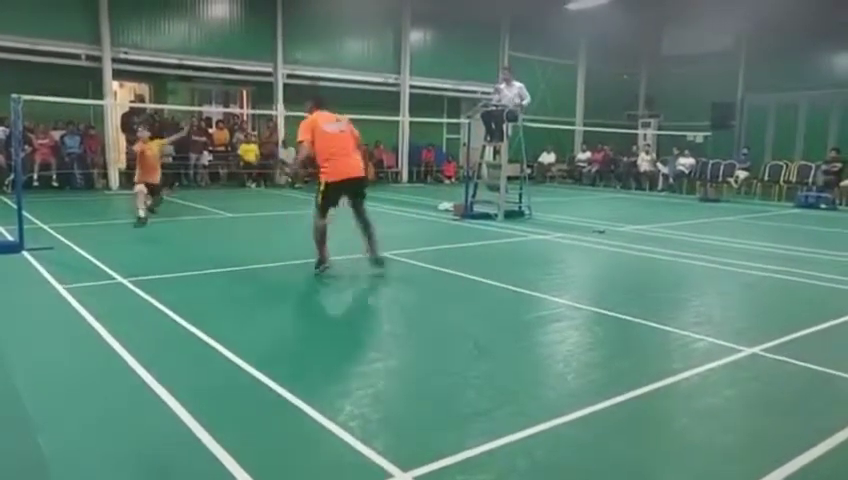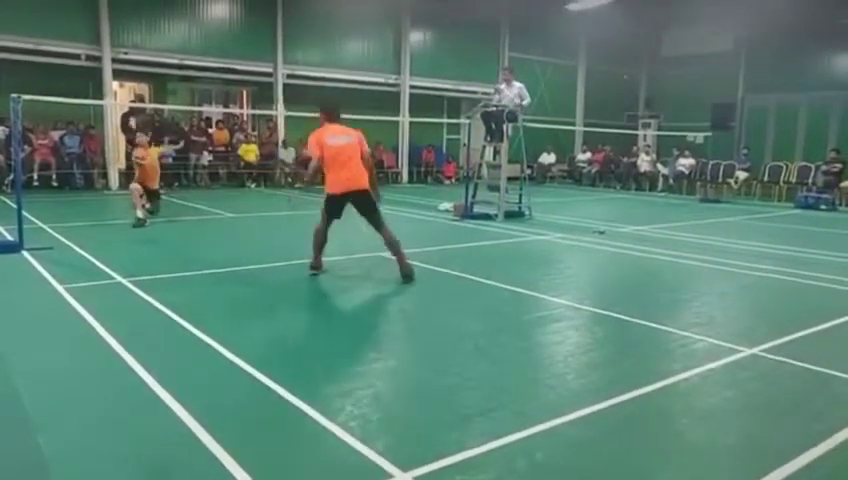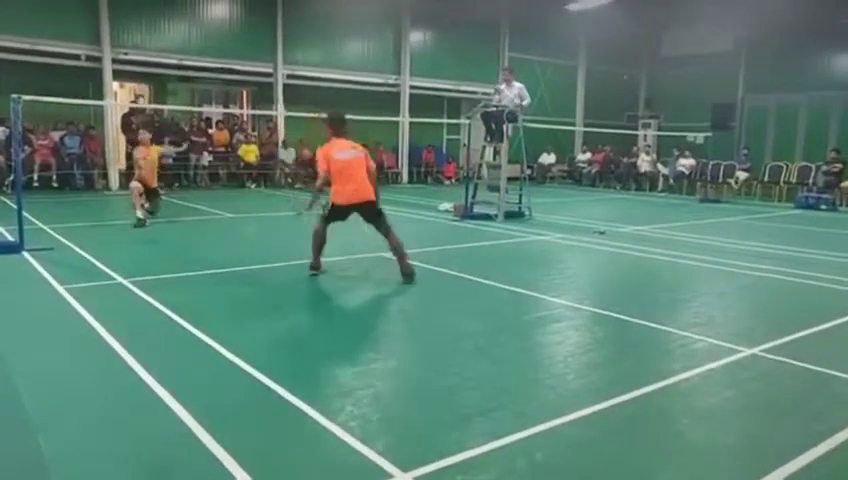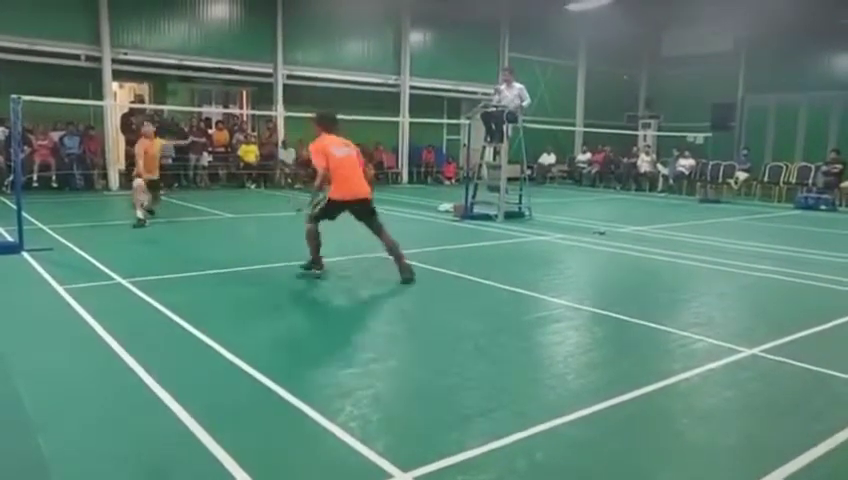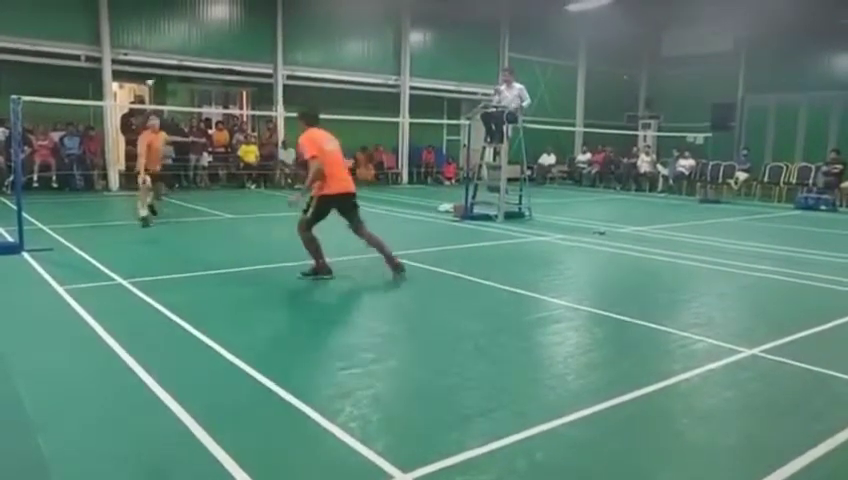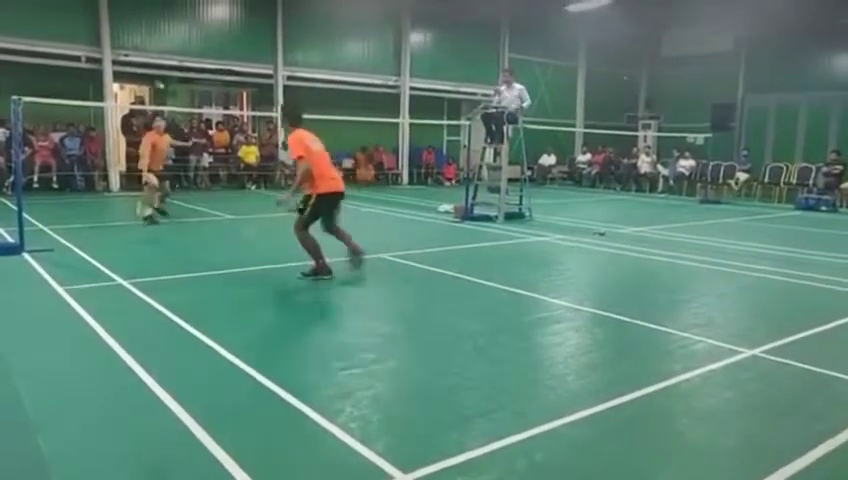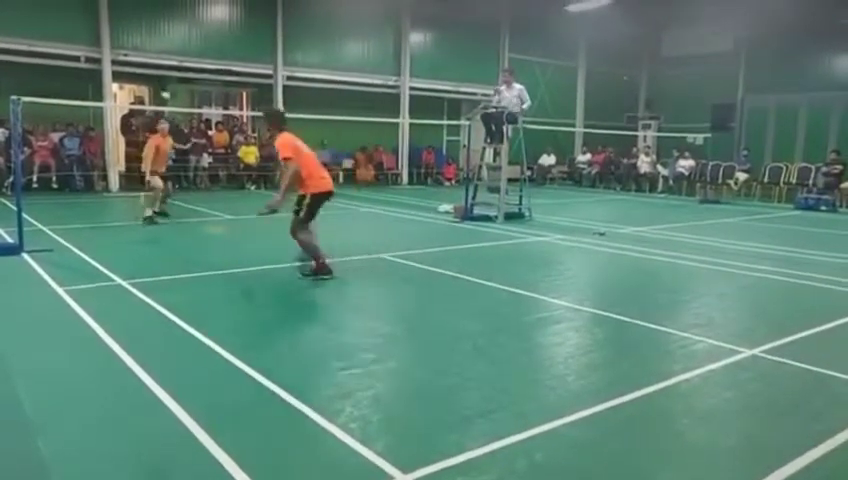
dt=0.1s
person 1, frame 1
left shoulder: (308, 123)
right shoulder: (343, 120)
left elbow: (306, 153)
right elbow: (358, 146)
right wrist: (362, 170)
left hip: (331, 176)
right hip: (356, 174)
left knee: (320, 216)
right knee: (360, 213)
left ankle: (322, 259)
right ankle: (374, 254)
person 1, frame 2
left shoulder: (317, 136)
right shoulder: (355, 134)
left elbow: (315, 165)
right elbow: (368, 161)
left wrist: (306, 182)
right wrist: (374, 188)
left hip: (336, 188)
right hip: (360, 186)
left knee: (323, 224)
right knee: (381, 227)
left ankle: (316, 263)
right ankle: (404, 266)
person 1, frame 3
left shoulder: (324, 150)
right shoulder: (359, 149)
left elbow: (322, 179)
right elbow: (373, 175)
left wrist: (313, 200)
right wrist: (376, 200)
left hip: (341, 199)
right hip: (366, 196)
left knee: (322, 224)
right knee: (388, 232)
left ankle: (315, 263)
right ankle: (405, 268)
person 1, frame 4
left shoulder: (317, 145)
right shoulder: (349, 144)
left elbow: (322, 175)
right elbow: (363, 170)
left wrist: (314, 198)
left hip: (339, 196)
right hip: (361, 194)
left knee: (311, 221)
right knee: (381, 232)
left ankle: (315, 262)
right ankle: (404, 268)
person 1, frame 5
left shoulder: (306, 138)
right shoulder: (329, 136)
left elbow: (316, 168)
left wrist: (302, 194)
left hip: (329, 192)
right hip: (347, 188)
left knee: (303, 227)
right knee: (359, 229)
left ankle: (321, 267)
right ankle: (392, 261)
person 1, frame 6
left shoulder: (294, 138)
right shoulder: (310, 136)
left elbow: (305, 168)
left wrist: (291, 193)
left hip: (322, 190)
right hip: (337, 186)
left knee: (300, 228)
right knee: (330, 226)
left ankle: (322, 268)
right ankle: (355, 250)
person 1, frame 7
left shoulder: (282, 141)
right shoulder: (291, 139)
left elbow: (294, 168)
right elbow: (296, 168)
left wrist: (280, 196)
right wrist: (277, 203)
left hip: (317, 187)
right hip: (324, 185)
left knee: (297, 230)
right knee: (302, 224)
left ankle: (322, 267)
right ankle: (310, 251)
